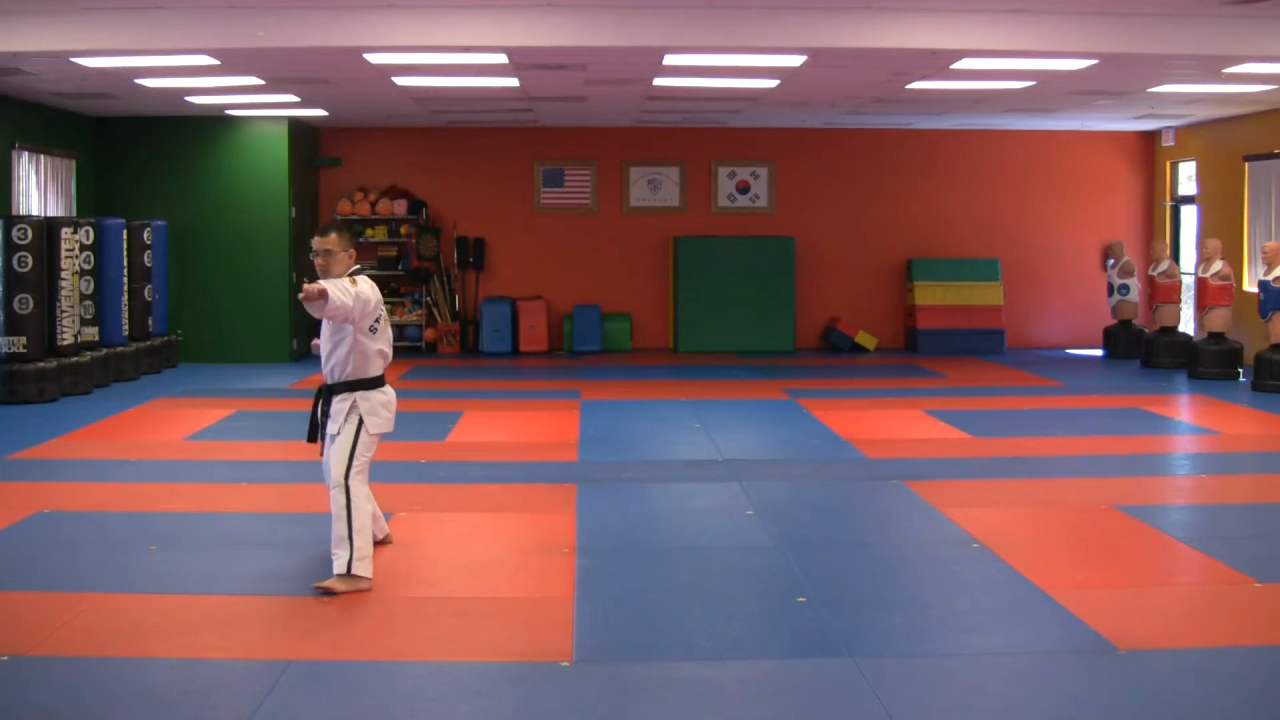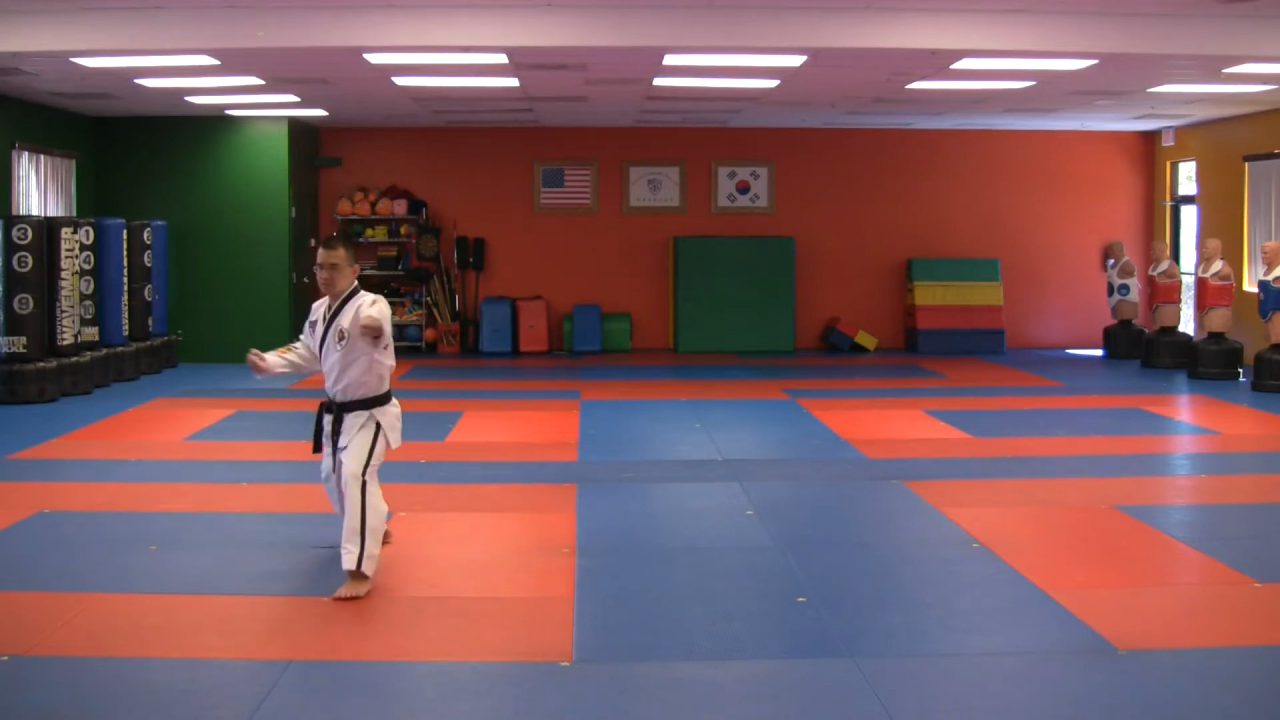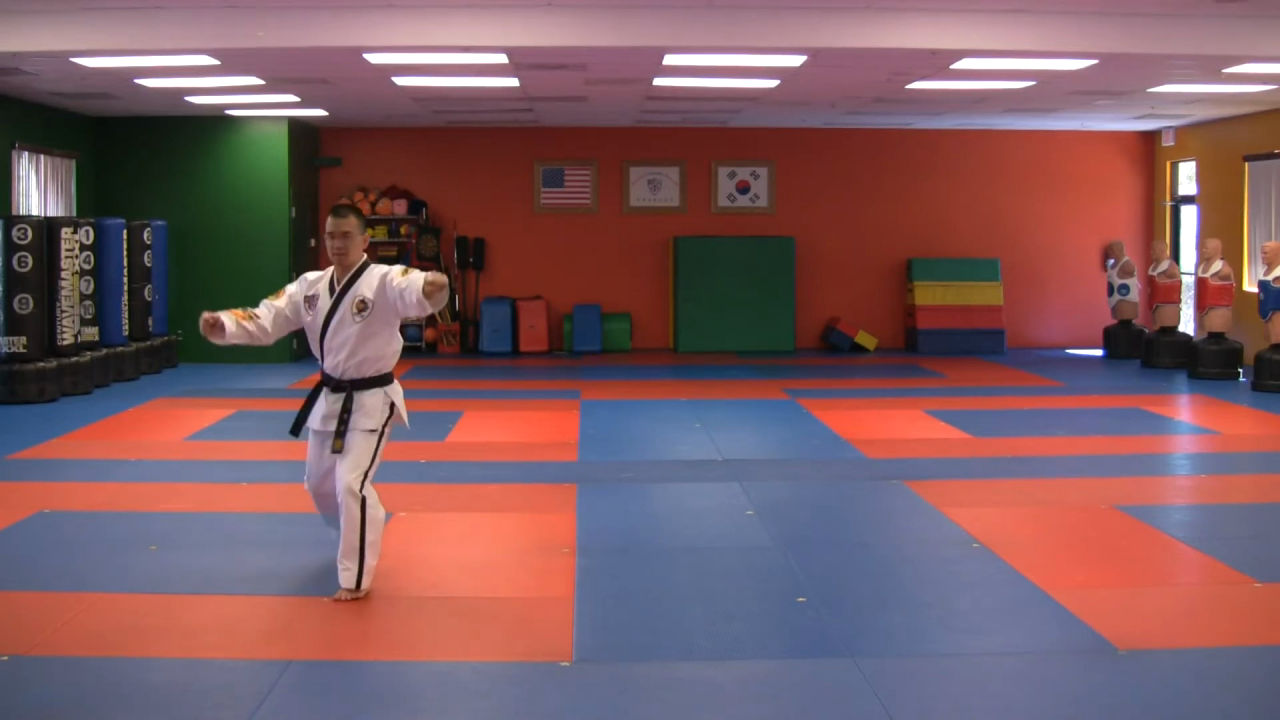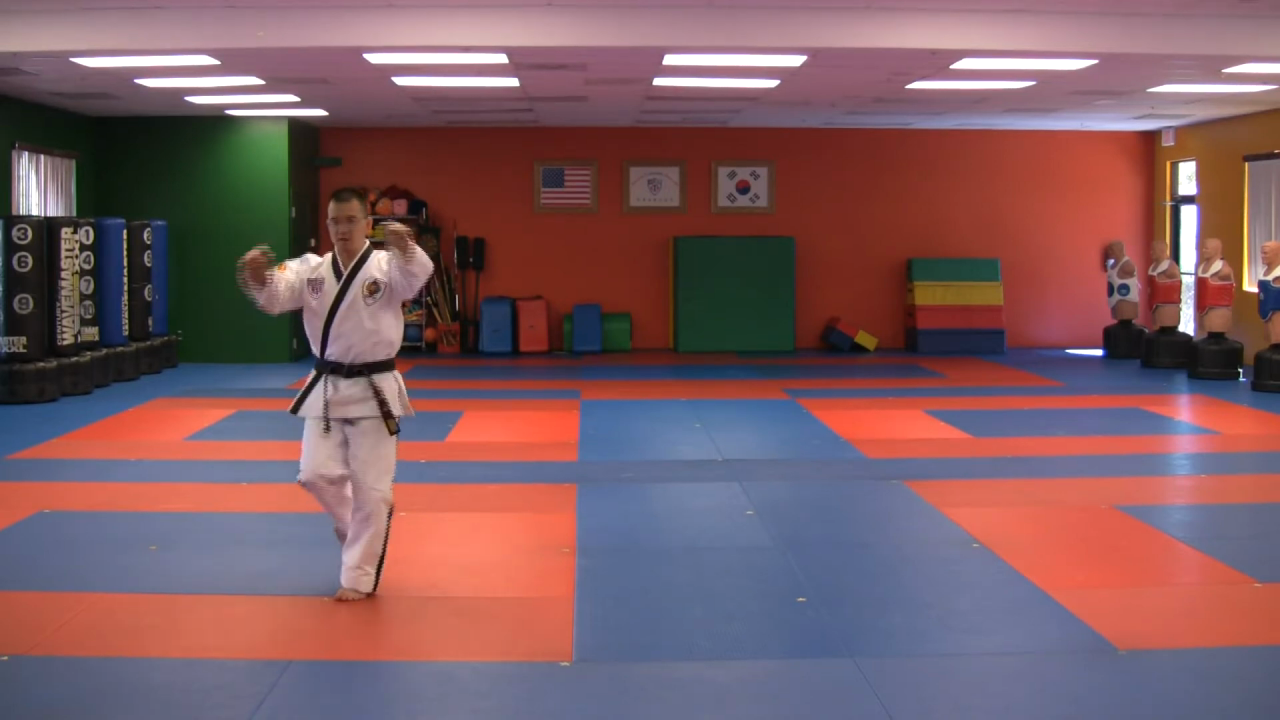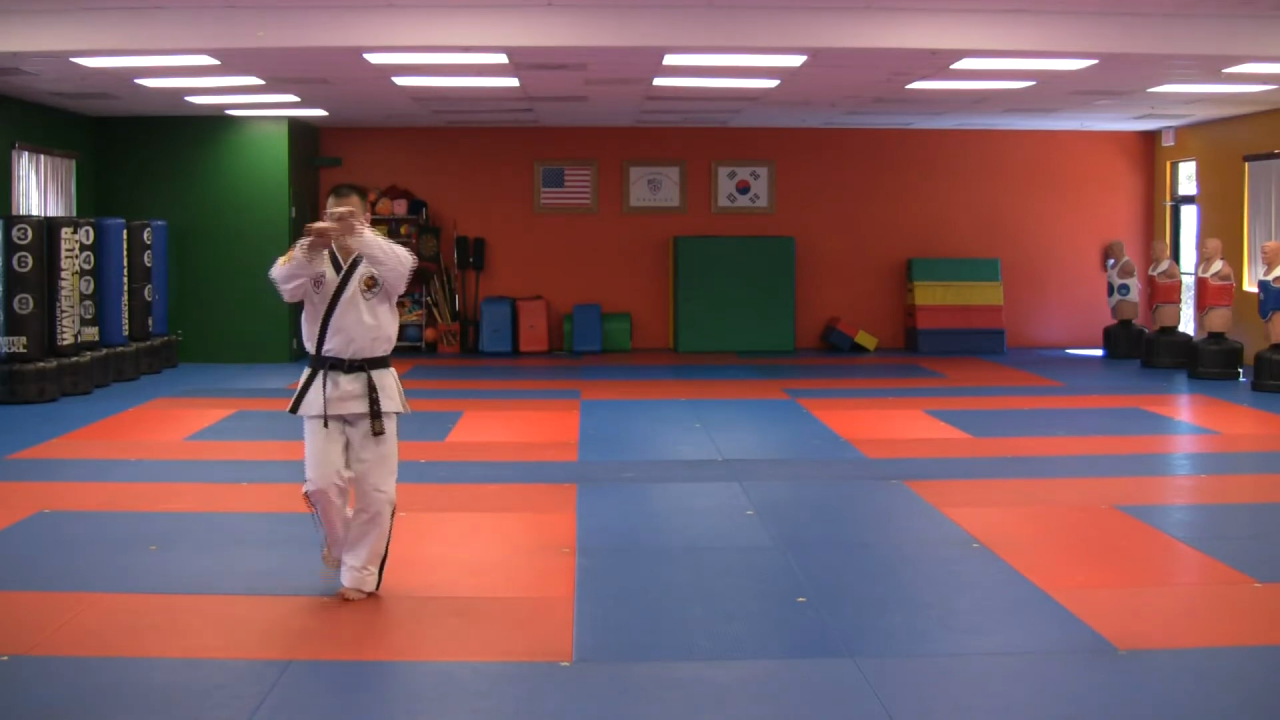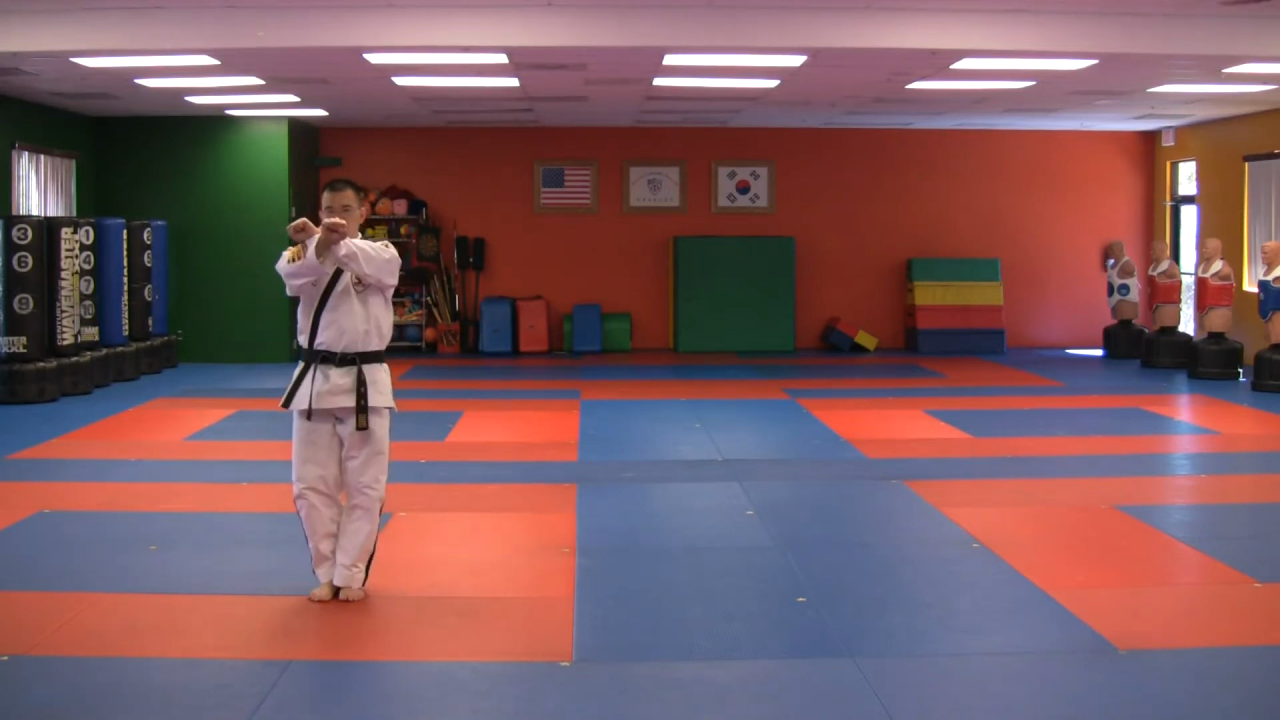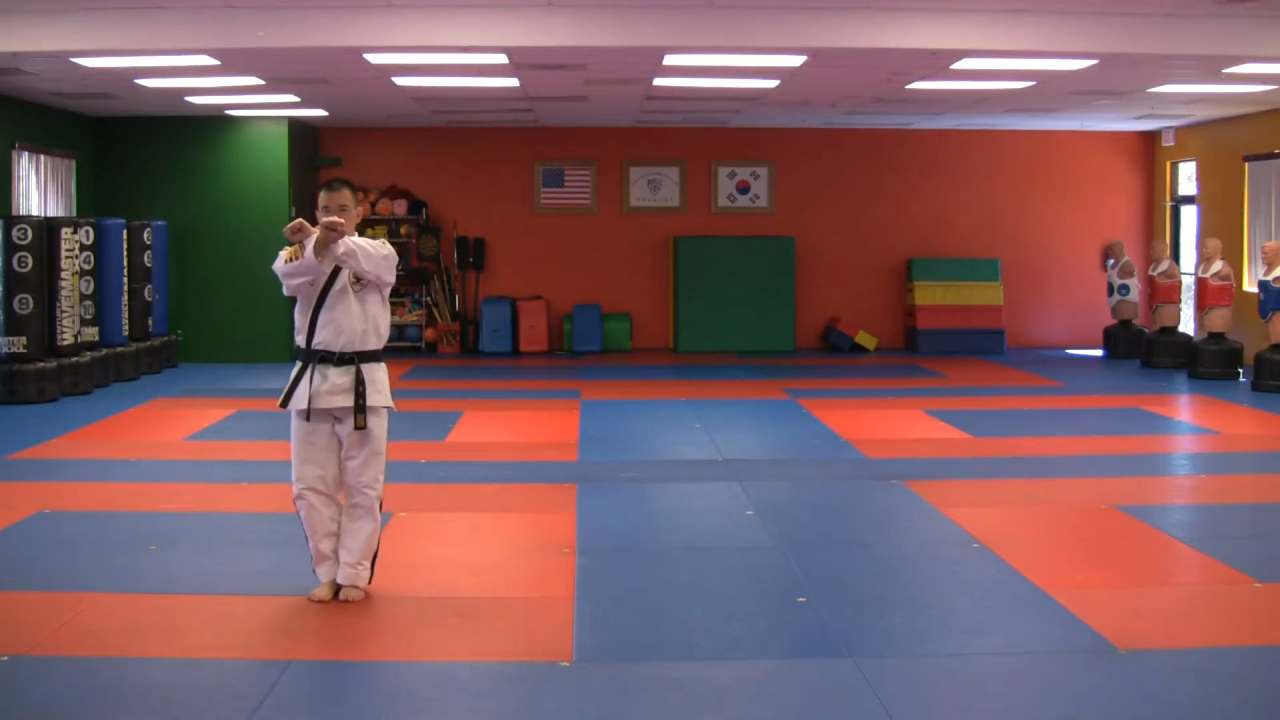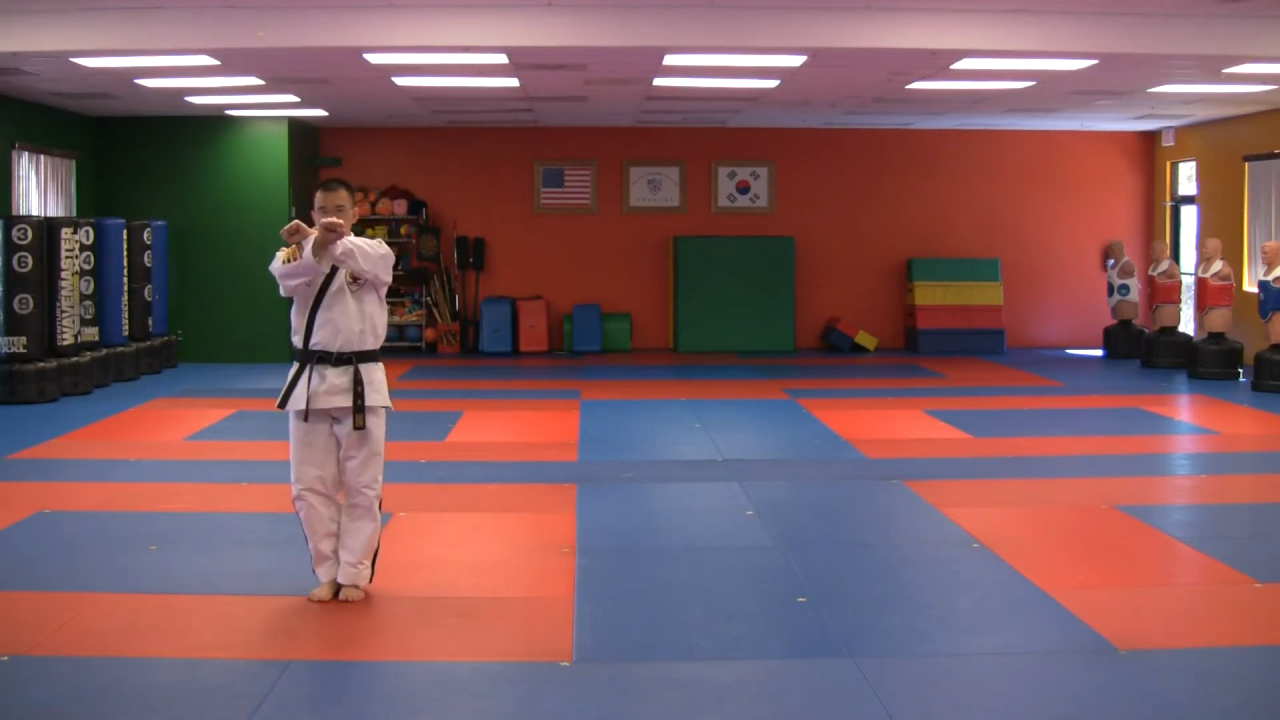
dt=0.3s
person 1, frame 1
left shoulder: (359, 288)
right shoulder: (357, 287)
left elbow: (342, 299)
left wrist: (320, 294)
right wrist: (330, 346)
left hip: (361, 401)
right hip: (347, 399)
left knee: (344, 477)
right knee: (339, 470)
left ankle: (354, 571)
right ankle: (375, 531)
person 1, frame 2
left shoulder: (369, 305)
right shoulder: (321, 311)
left elbow: (376, 324)
right elbow: (308, 352)
left wrist: (372, 331)
right wrist: (267, 362)
left hip: (370, 416)
right hip: (337, 415)
left knee: (355, 479)
right knee: (336, 480)
left ankle: (359, 572)
right ankle: (375, 528)
person 1, frame 3
left shoulder: (384, 280)
right shoulder: (310, 285)
left elbow: (415, 292)
right elbow: (268, 319)
left wrist: (433, 289)
right wrist: (223, 326)
left hip: (372, 400)
right hip: (330, 398)
left knee: (352, 486)
right knee: (321, 485)
left ankle: (355, 579)
right ankle: (362, 534)
person 1, frame 4
left shoulder: (388, 265)
right shoulder: (310, 269)
left elbow: (419, 274)
right elbow: (274, 294)
left wrist: (404, 245)
right wrist: (257, 273)
left hip: (375, 391)
right hip: (326, 389)
left knee: (372, 489)
right knee: (315, 473)
left ankle: (359, 577)
right ankle: (352, 523)
person 1, frame 5
left shoulder: (379, 261)
right shoulder: (313, 263)
left elbow: (400, 266)
right elbow: (287, 281)
left wrist: (356, 234)
right wrist: (311, 245)
left hip: (372, 387)
right hip: (323, 387)
left knee: (376, 490)
right knee: (322, 483)
left ankle: (360, 575)
right ankle: (339, 547)
person 1, frame 6
left shoulder: (382, 256)
right shoulder: (306, 254)
left elbow: (369, 263)
right elbow: (292, 271)
left wrist: (331, 241)
right wrist: (320, 244)
left hip: (365, 382)
right hip: (315, 381)
left knee: (364, 486)
right knee: (312, 485)
left ankle: (350, 575)
right ankle: (327, 574)
person 1, frame 7
left shoulder: (379, 254)
right shoulder: (302, 254)
left elbow: (367, 261)
right elbow: (289, 271)
left wrist: (330, 240)
right wrist: (318, 243)
left hip: (363, 381)
right hip: (313, 381)
left knee: (363, 486)
right knee: (312, 485)
left ankle: (354, 575)
right ankle: (328, 573)
person 1, frame 8
left shoulder: (374, 254)
right shoulder: (299, 255)
left elbow: (366, 260)
right elbow: (286, 272)
left wrist: (326, 240)
right wrist: (316, 243)
left hip: (360, 382)
right hip: (310, 381)
left knee: (362, 485)
right knee: (311, 485)
left ankle: (354, 574)
right ankle: (328, 573)
